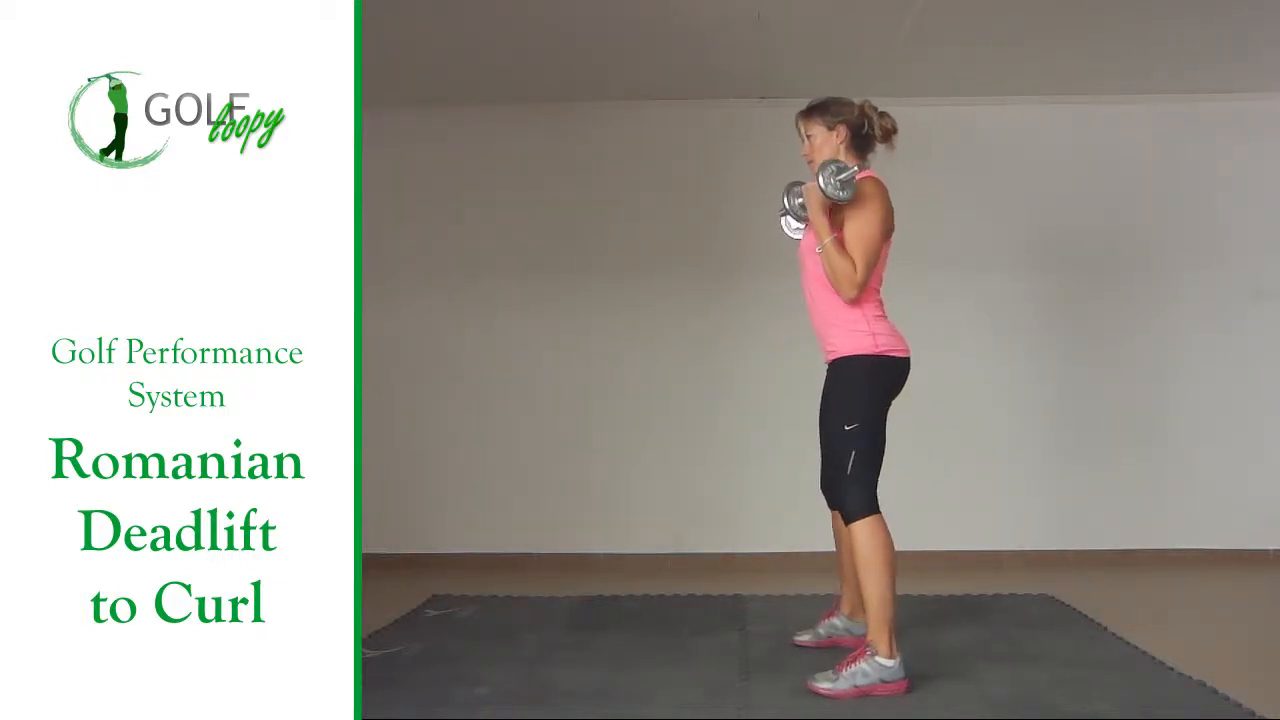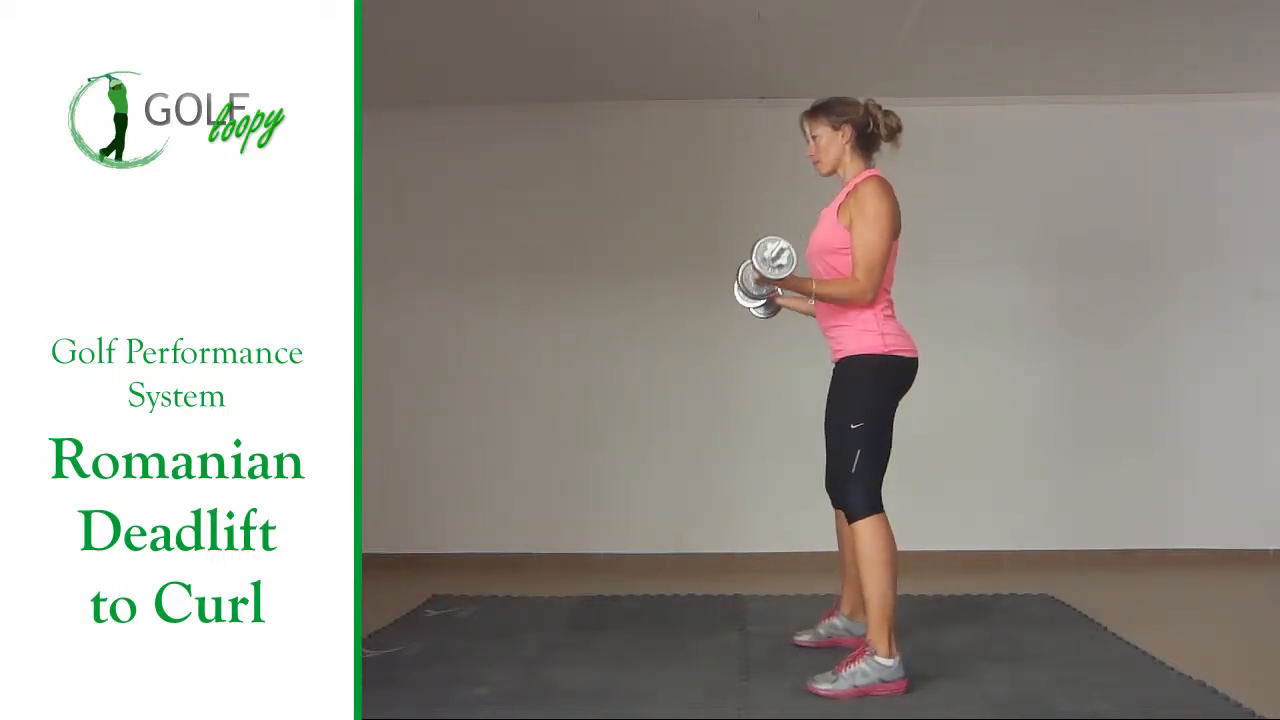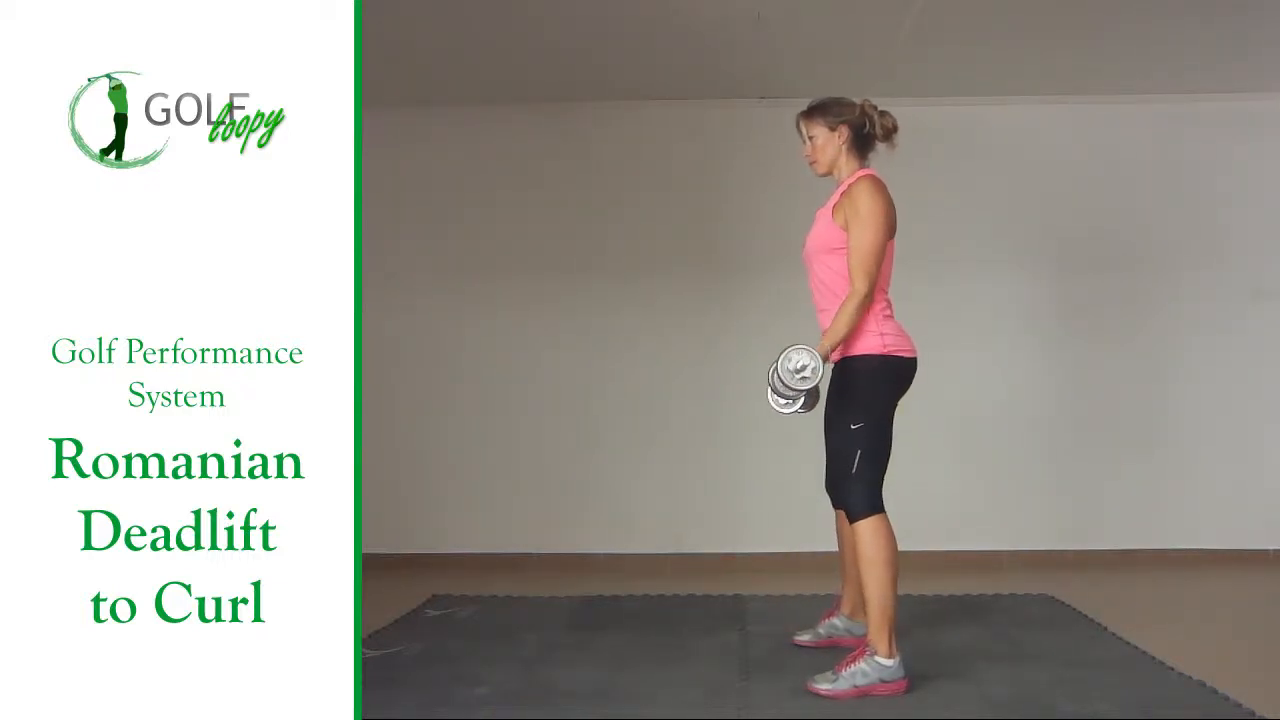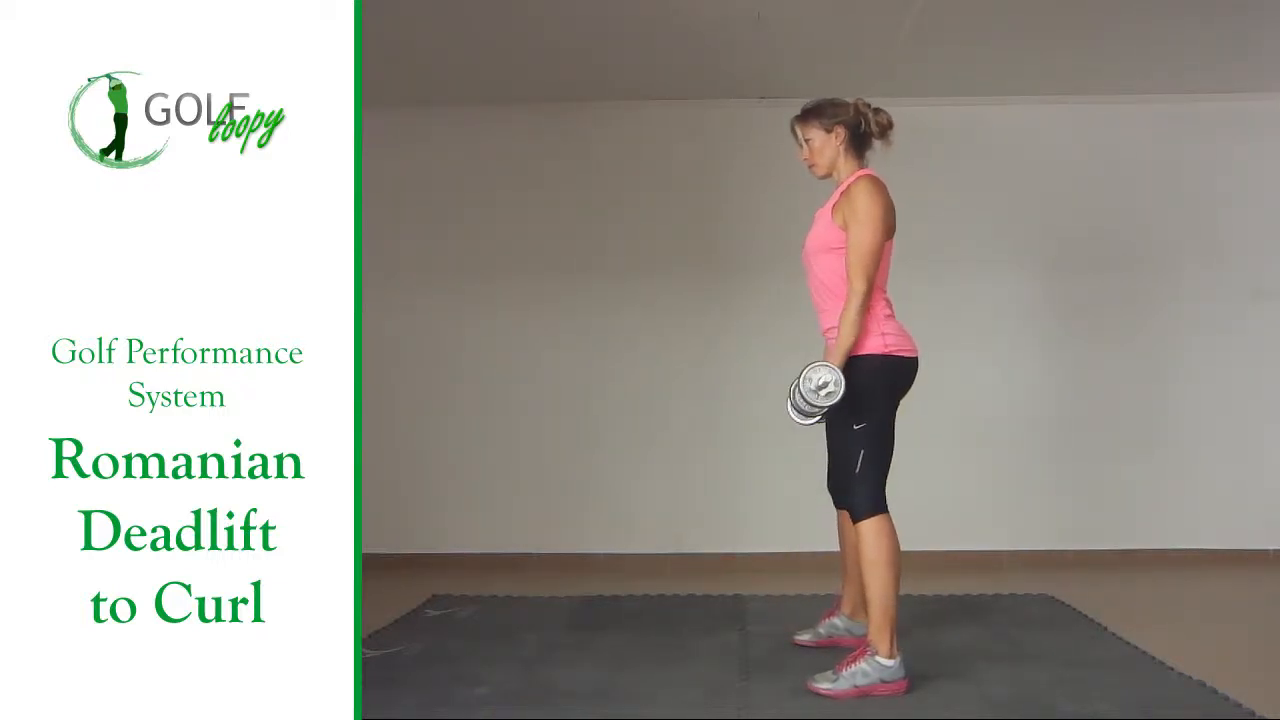
dt=0.5s
person 1, frame 1
left shoulder: (866, 191)
right shoulder: (841, 197)
left elbow: (851, 285)
left wrist: (820, 221)
right wrist: (810, 226)
left hip: (867, 359)
right hip: (849, 361)
left knee: (856, 496)
right knee: (839, 491)
left ankle: (883, 658)
right ankle: (851, 617)
person 1, frame 2
left shoulder: (870, 191)
right shoulder: (848, 197)
left elbow: (865, 288)
left wrist: (798, 283)
right wrist: (791, 299)
left hip: (874, 360)
right hip: (856, 360)
left knee: (860, 498)
right knee: (844, 492)
left ankle: (883, 659)
right ankle: (852, 616)
person 1, frame 3
left shoulder: (865, 190)
right shoulder: (844, 197)
left elbow: (862, 289)
left wrist: (821, 350)
right wrist: (824, 352)
left hip: (872, 359)
right hip: (856, 360)
left knee: (861, 497)
right knee: (844, 491)
left ankle: (883, 658)
right ankle: (851, 617)
person 1, frame 4
left shoulder: (864, 190)
right shoulder: (844, 198)
left elbow: (861, 289)
left wrist: (834, 362)
left hip: (873, 359)
right hip: (857, 360)
left knee: (865, 498)
right knee: (845, 491)
left ankle: (884, 658)
right ankle: (852, 617)
